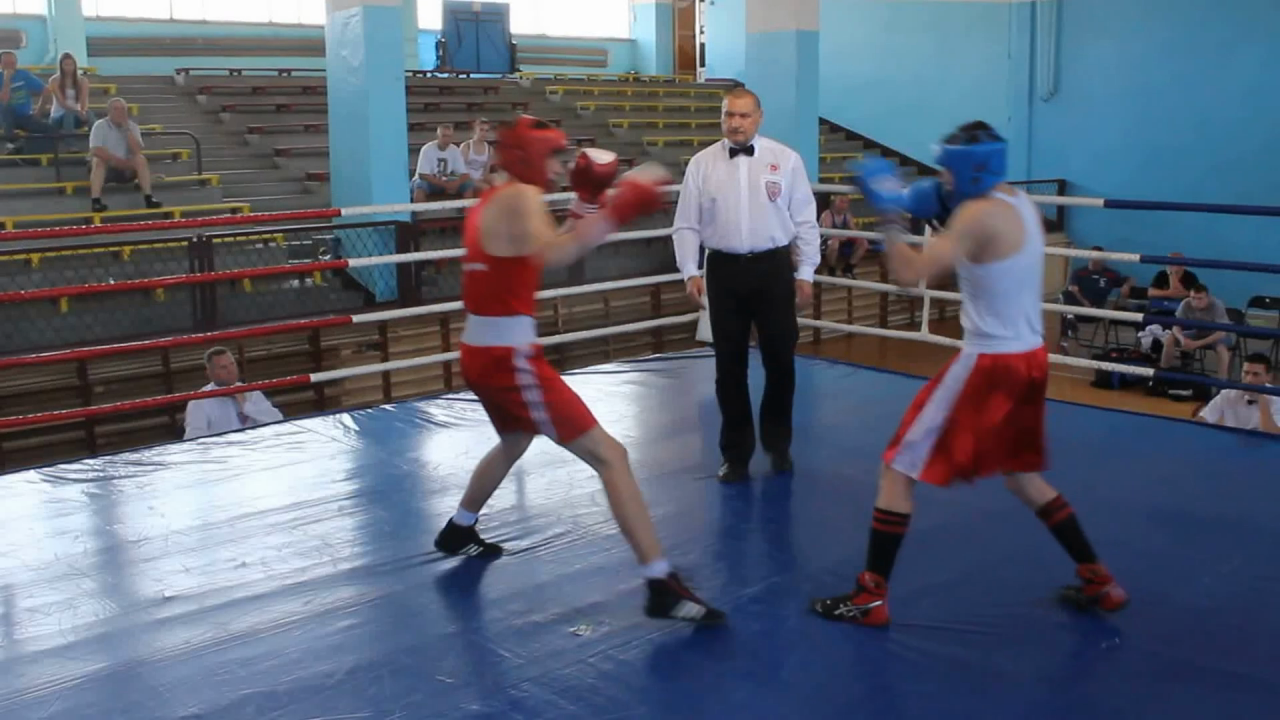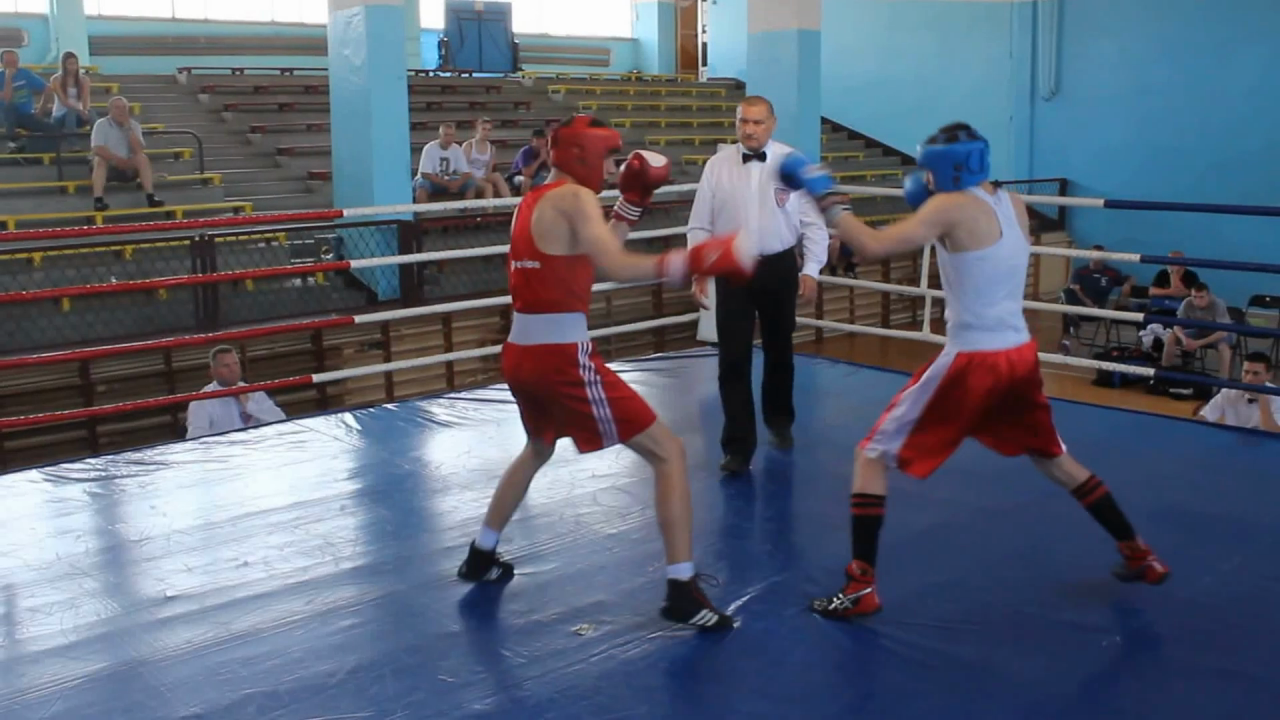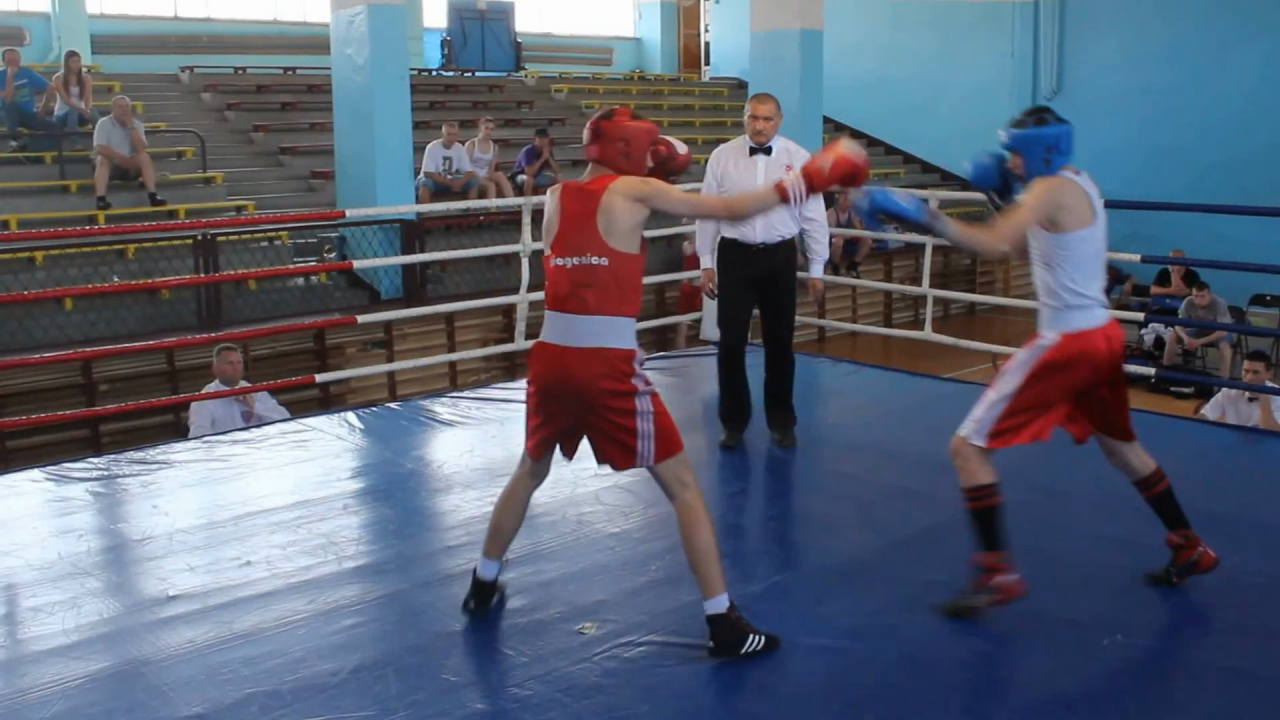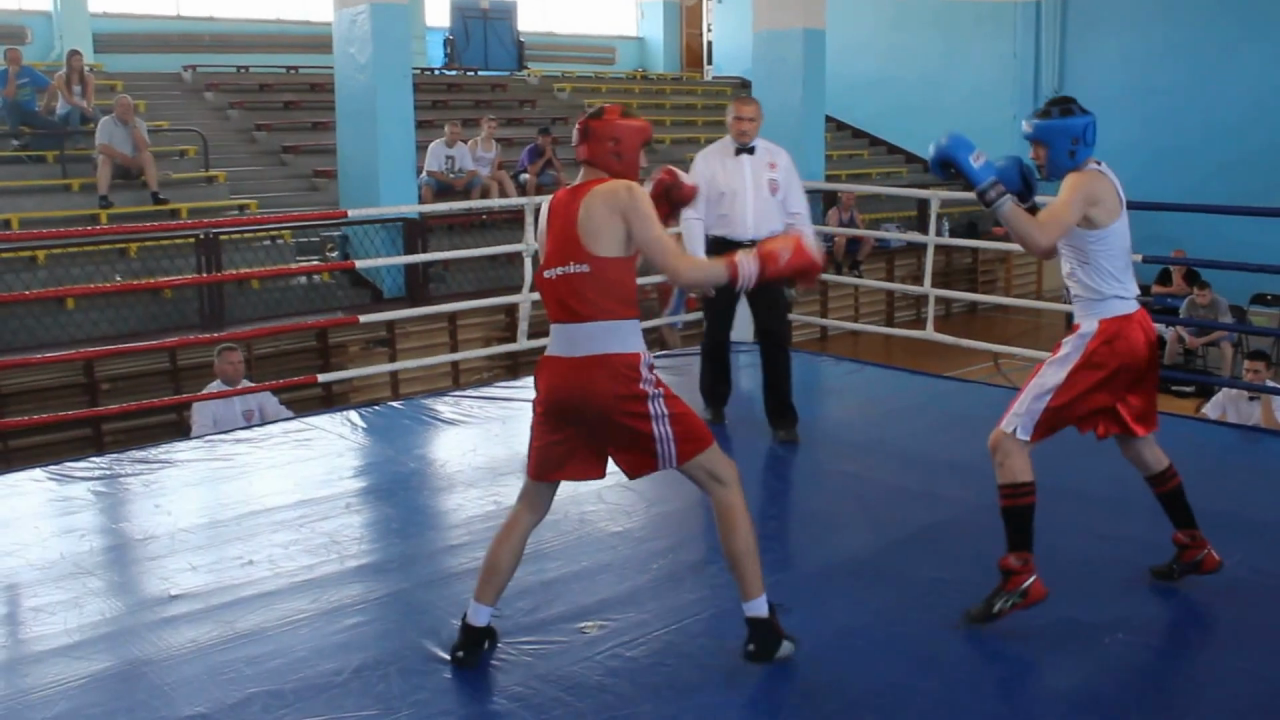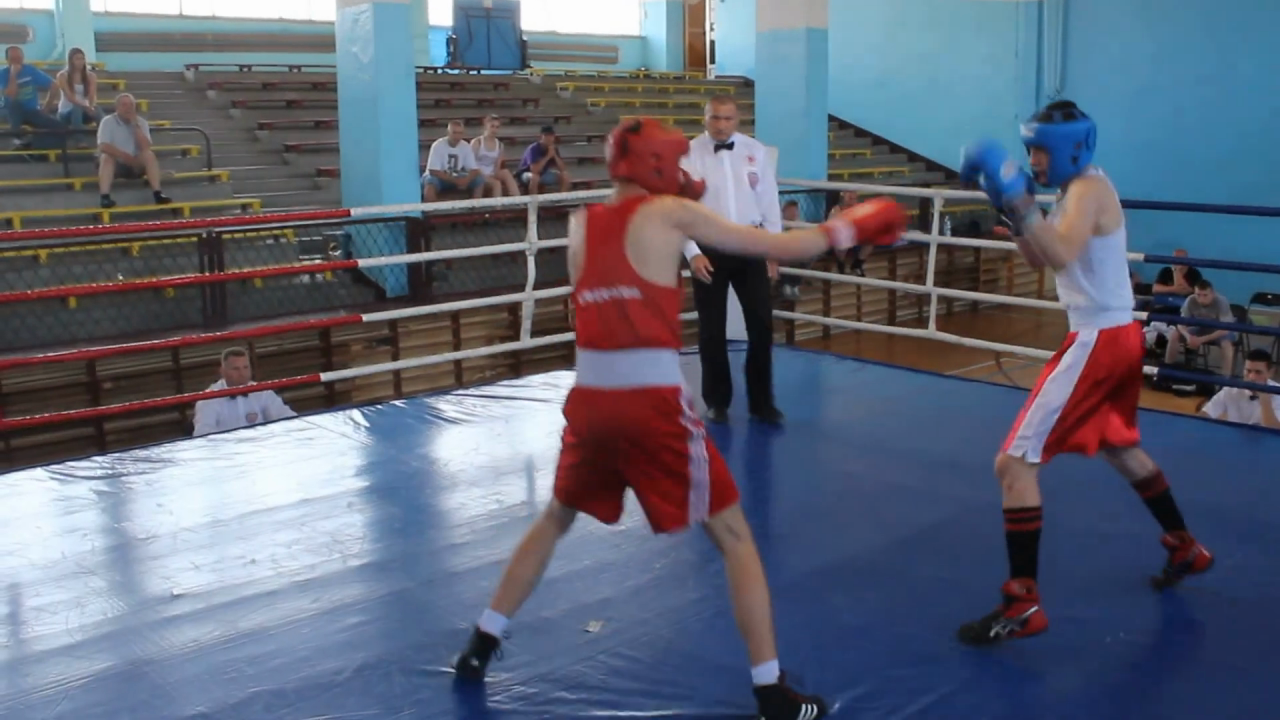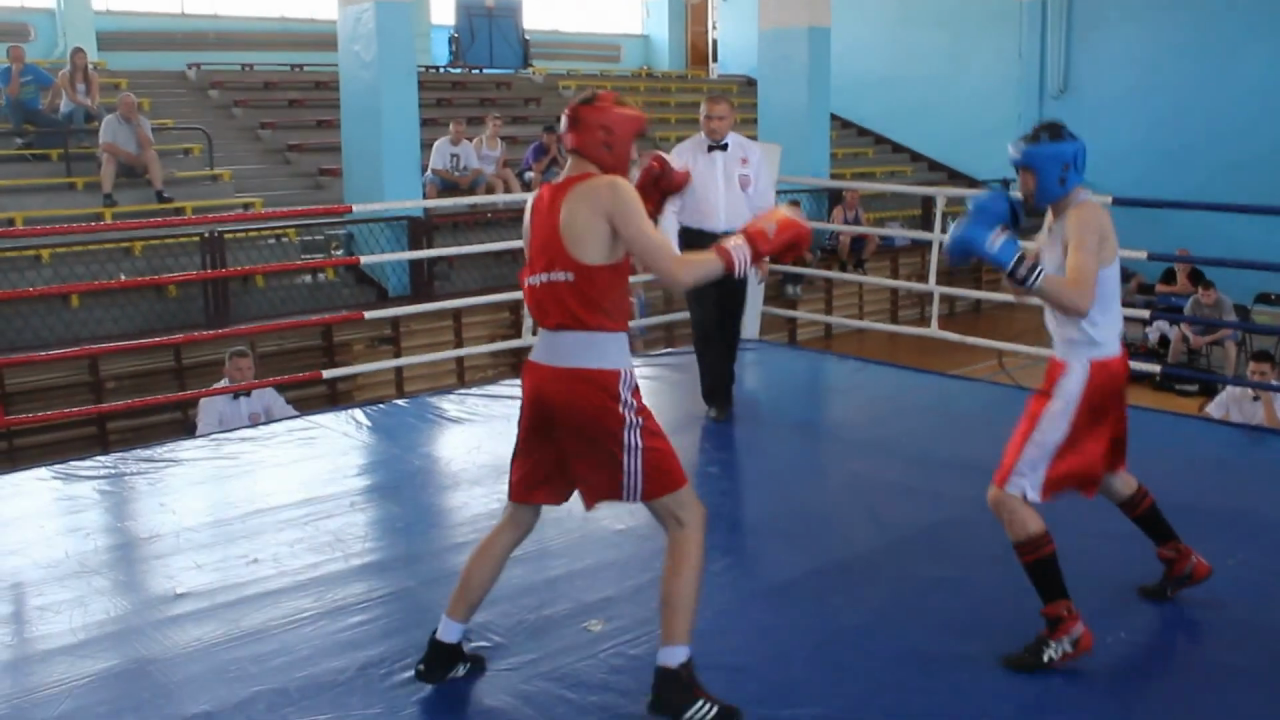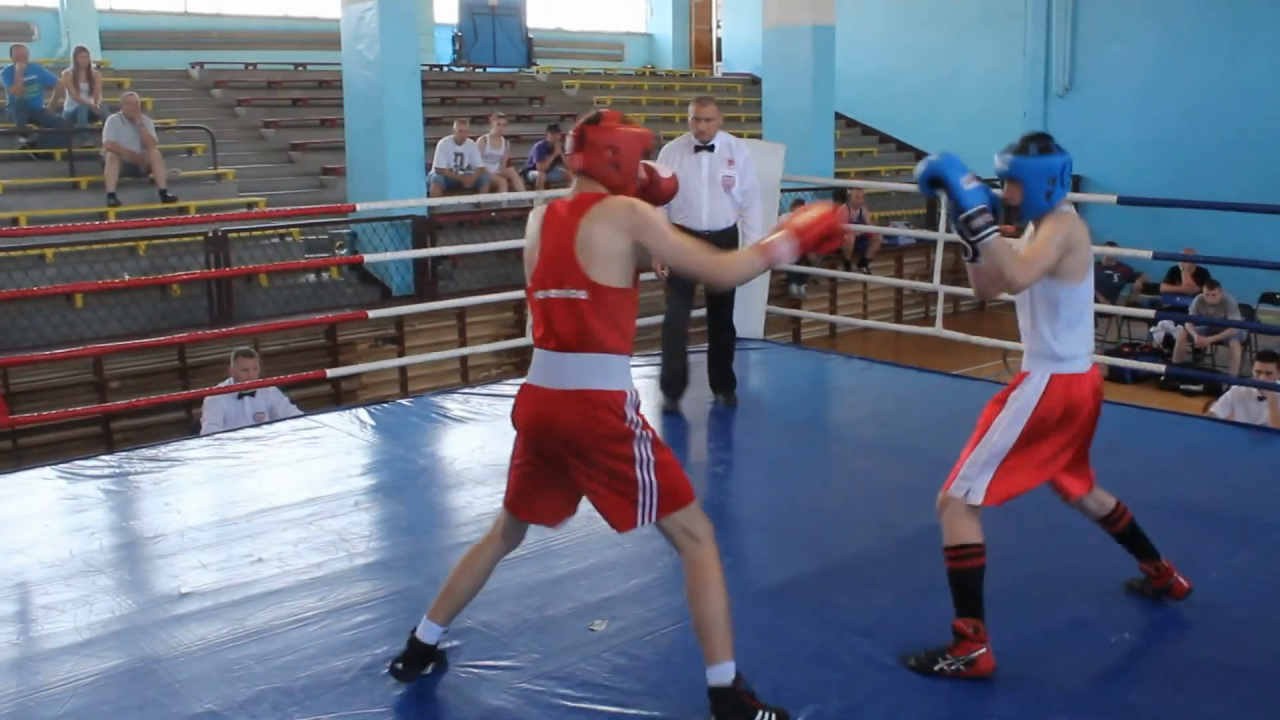
dt=0.3s
person 1, frame 1
left shoulder: (485, 204)
right shoulder: (521, 197)
left elbow: (545, 249)
right elbow: (554, 256)
left wrist: (588, 197)
right wrist: (612, 210)
left hip: (477, 353)
right hip: (509, 358)
left knee: (516, 441)
right knee: (611, 458)
left ankle: (458, 531)
right ankle: (662, 586)
person 1, frame 2
left shoulder: (532, 202)
right shoulder: (573, 197)
right elbow: (617, 267)
left wrist: (634, 198)
right wrist: (696, 262)
left hip: (521, 354)
right hip: (564, 358)
left knee: (537, 450)
right knee: (669, 454)
left ankle: (481, 557)
right ankle: (682, 590)
person 1, frame 3
left shoulder: (556, 198)
right shoulder: (634, 190)
right elbow: (731, 209)
right wrist: (811, 177)
left hip: (551, 357)
right hip: (610, 364)
left knee: (531, 471)
right knee: (683, 487)
left ankle: (484, 584)
right ankle: (724, 624)
person 1, frame 4
left shoulder: (551, 209)
right shoulder: (623, 194)
right elbow: (682, 272)
left wrist: (657, 210)
right wrist: (759, 263)
left hip: (560, 374)
right hip: (620, 375)
left knee: (530, 505)
right knee: (724, 482)
left ankle: (472, 634)
right ankle: (762, 625)
person 1, frame 5
left shoulder: (580, 226)
right shoulder: (671, 213)
right elbow: (778, 247)
right wrist: (849, 228)
left hip: (592, 401)
right hip: (656, 403)
left knee: (553, 523)
right knee: (735, 542)
left ankle: (480, 645)
person 1, frame 6
left shoulder: (537, 203)
right shoulder: (610, 193)
right elbow: (678, 275)
left wrist: (651, 199)
right wrist: (753, 245)
left hip: (540, 383)
right hip: (600, 391)
left knee: (516, 522)
right knee: (687, 522)
left ankle: (444, 648)
person 1, frame 7
left shoulder: (540, 219)
right shoulder: (627, 215)
right elbow: (719, 273)
right wrist: (789, 240)
left hip: (538, 400)
right hip: (601, 412)
left knee: (504, 535)
right knee: (697, 540)
left ankle: (420, 649)
person 2, frame 1
left shoulder: (977, 215)
right shoulder: (1019, 206)
left elbow: (908, 274)
left wrist: (889, 210)
right wrist: (946, 216)
left hip: (988, 364)
right hip: (1028, 358)
left knee: (900, 469)
right knee: (1023, 475)
left ankle: (871, 596)
right ankle: (1098, 580)
person 2, frame 2
left shoulder: (952, 208)
right shoulder: (1014, 206)
left elbow: (872, 247)
left wrist: (824, 191)
left hip: (971, 363)
right hip: (1019, 356)
left knee: (874, 455)
right knee: (1055, 458)
left ankle: (860, 585)
right ankle: (1138, 557)
person 2, frame 3
left shoulder: (1050, 190)
right shoulder: (1081, 185)
left elbow: (992, 244)
right elbow: (1030, 244)
left wrist: (920, 211)
right wrist: (1003, 194)
left hip: (1065, 343)
right hip: (1102, 336)
left knee: (969, 445)
right knee: (1120, 442)
left ankle: (998, 571)
right ankle: (1191, 547)
person 2, frame 4
left shoulder: (1082, 184)
right shoulder: (1098, 179)
left elbow: (1040, 240)
right elbow: (1051, 244)
left wrist: (986, 185)
right wrist: (1018, 199)
left hip: (1104, 334)
right hip: (1131, 327)
left knee: (1009, 440)
right knee: (1136, 440)
left ankle: (1021, 577)
right ankle: (1195, 547)
person 2, frame 5
left shoulder: (1088, 190)
right shoulder: (1079, 188)
left elbow: (1059, 257)
right elbow: (1041, 258)
left wrist: (1017, 196)
right wrist: (1013, 206)
left hip: (1099, 341)
right hip: (1120, 337)
left knee: (1015, 463)
right knee: (1120, 449)
left ankle: (1023, 604)
right ankle: (1186, 548)
person 2, frame 6
left shoulder: (1084, 218)
right shoulder: (1060, 215)
left elbow: (1078, 301)
right elbow: (1025, 279)
left wrist: (1012, 258)
right wrist: (999, 238)
left hip: (1091, 371)
right hip: (1091, 365)
left knee: (1008, 495)
right knee: (1102, 473)
left ankle: (1066, 628)
right ankle: (1182, 560)
person 2, frame 7
left shoulder: (1061, 229)
right shoulder: (1043, 225)
left elbow: (1014, 279)
right elbow: (987, 287)
left wrist: (974, 211)
right wrist: (970, 227)
left hip: (1051, 385)
right hip: (1075, 379)
left knee: (955, 502)
right knee: (1077, 487)
left ankle: (971, 643)
right ankle: (1163, 574)
person 3, frame 1
left shoulder: (786, 160)
right shoulder: (701, 163)
left elbow: (805, 220)
right elbow: (686, 225)
left wrist: (805, 273)
right wrist: (691, 271)
left hip: (773, 268)
right hip: (723, 270)
left knee: (780, 360)
right knee: (729, 366)
left ankle: (777, 442)
right ankle: (736, 454)
person 3, frame 2
right shoulder: (717, 165)
left elbow: (813, 223)
right elbow: (700, 226)
left wrist: (810, 270)
right wrist: (699, 274)
left hip: (779, 268)
left knee: (779, 352)
right knee: (733, 361)
left ankle: (779, 422)
right ankle: (737, 448)
person 3, frame 3
left shoulder: (799, 159)
right shoulder: (722, 157)
left elbow: (814, 218)
right elbow: (707, 215)
left wrist: (816, 269)
right wrist: (706, 263)
left hip: (779, 258)
right hip: (735, 257)
left knee: (779, 343)
right knee: (731, 343)
left ankle: (781, 421)
right ankle: (734, 422)
person 3, frame 4
left shoulder: (779, 158)
right shoulder: (708, 159)
left elbow: (797, 212)
right elbow: (693, 216)
right wrist: (699, 260)
right hip: (722, 253)
left knee: (775, 337)
right knee: (716, 336)
left ankle: (782, 419)
right ankle: (715, 403)
person 3, frame 5
left shoulder: (756, 151)
right shoulder: (689, 156)
left elbow: (770, 204)
right wrist: (692, 253)
right hip: (708, 248)
left knee: (761, 324)
right knee: (712, 329)
left ankle: (761, 401)
right ankle: (717, 401)
person 3, frame 6
left shoulder: (751, 153)
right shoulder: (681, 155)
left elbow: (764, 204)
right elbow: (669, 207)
right hip: (696, 244)
left knee: (730, 321)
right knee: (705, 324)
left ankle: (723, 390)
right ankle: (716, 397)
person 3, frame 7
left shoulder: (739, 152)
right shoulder: (671, 152)
left elbow: (752, 205)
left hip: (723, 240)
left knee: (721, 318)
right knee: (676, 317)
left ankle: (723, 386)
right ankle: (673, 390)
